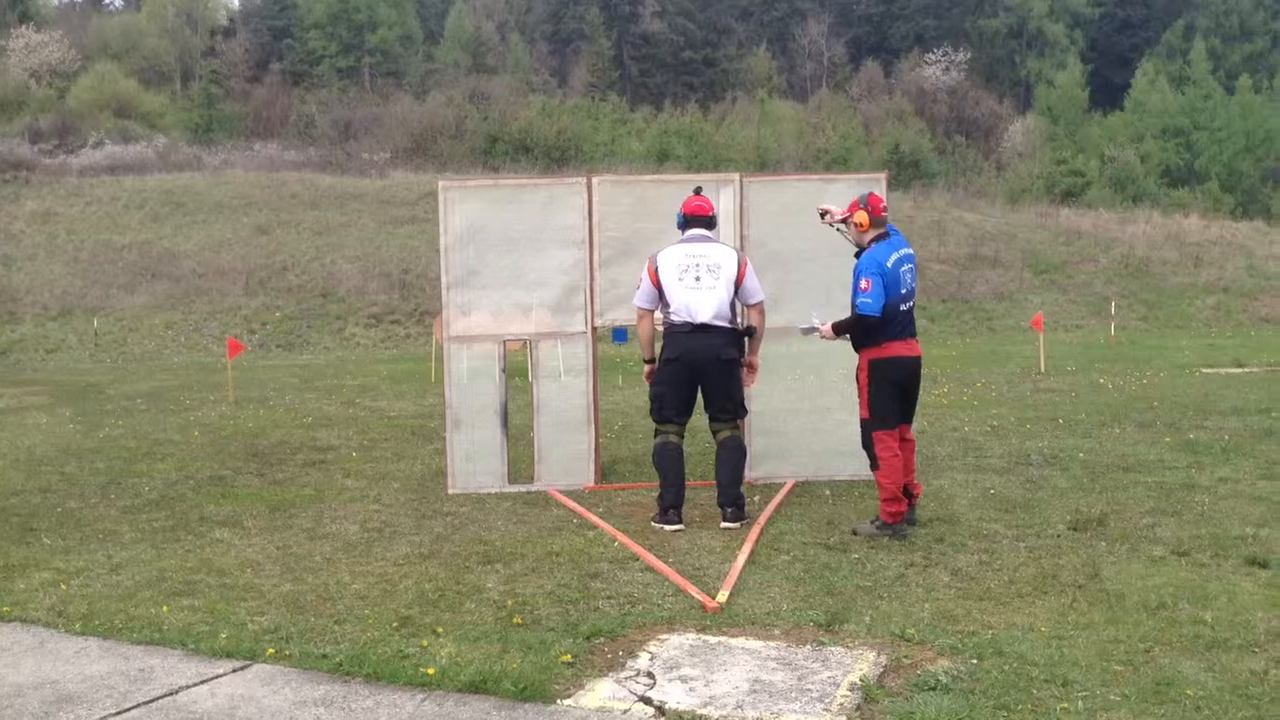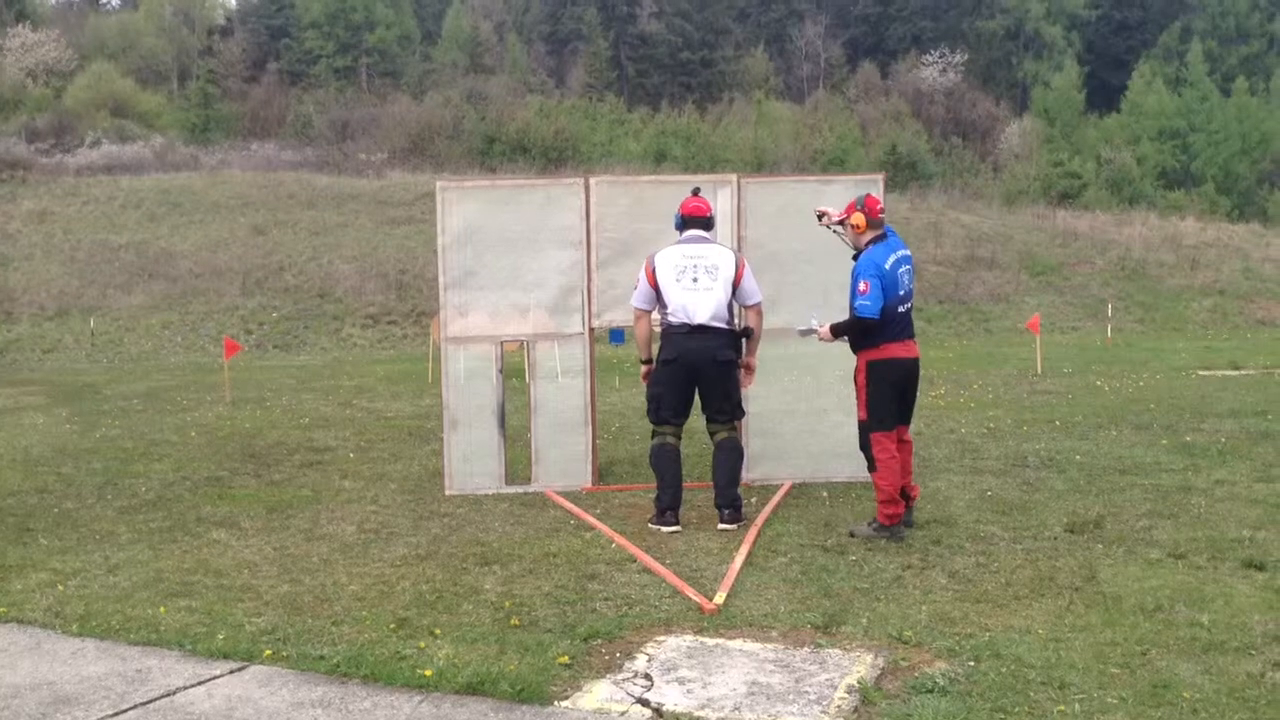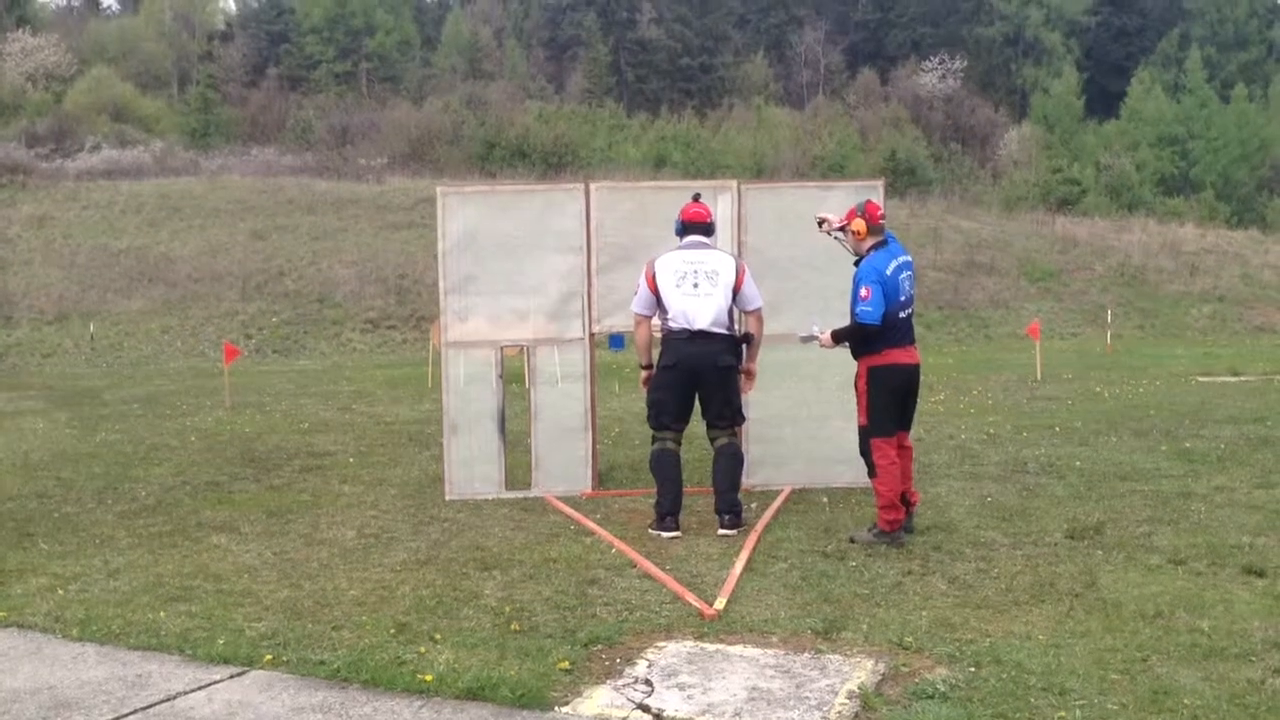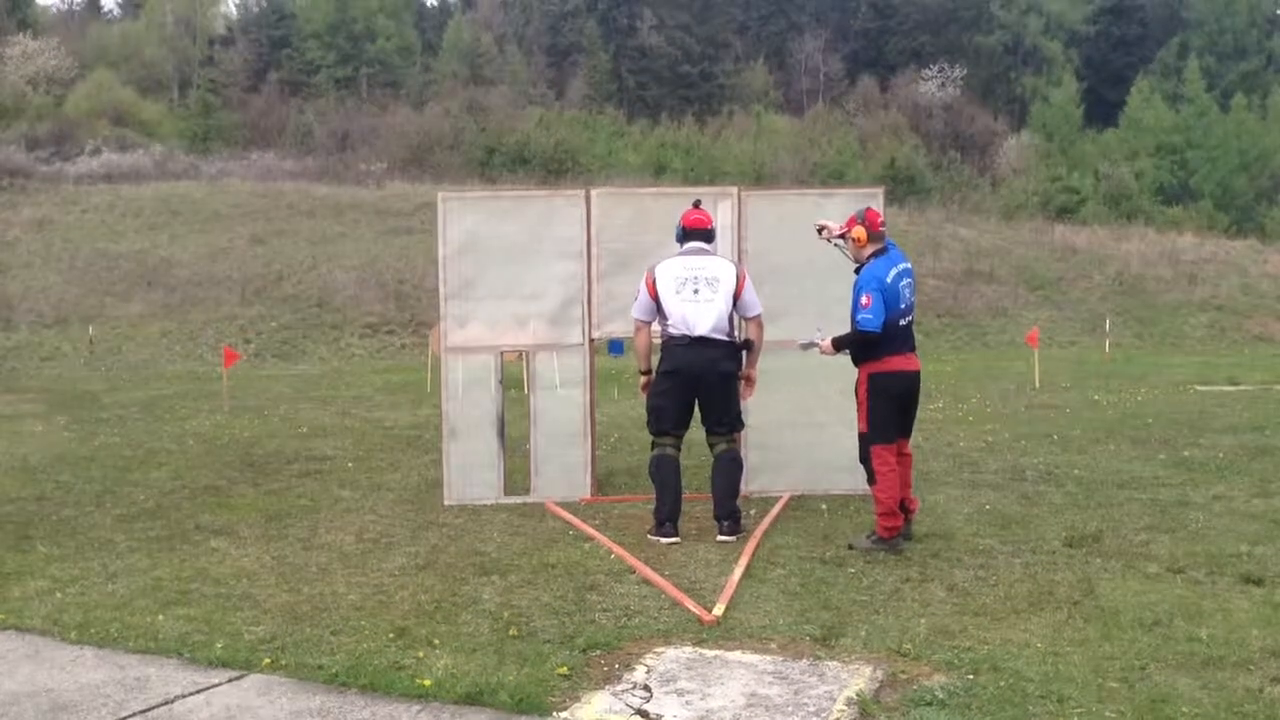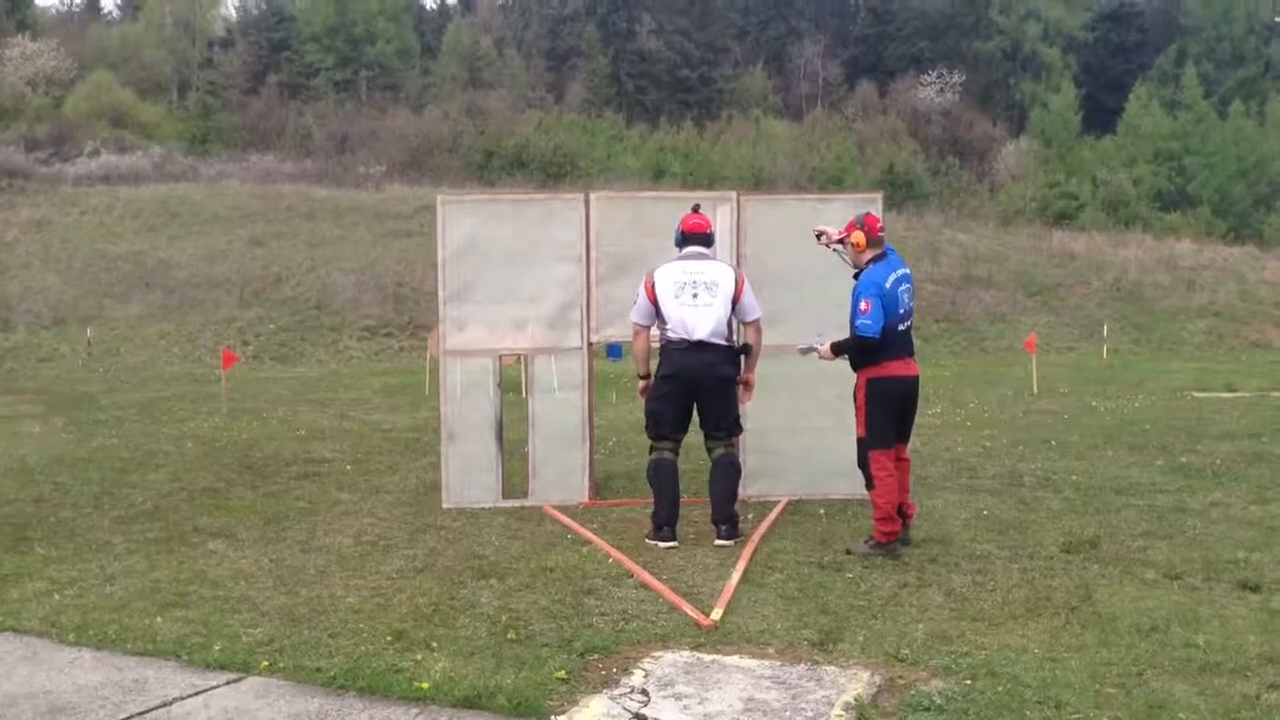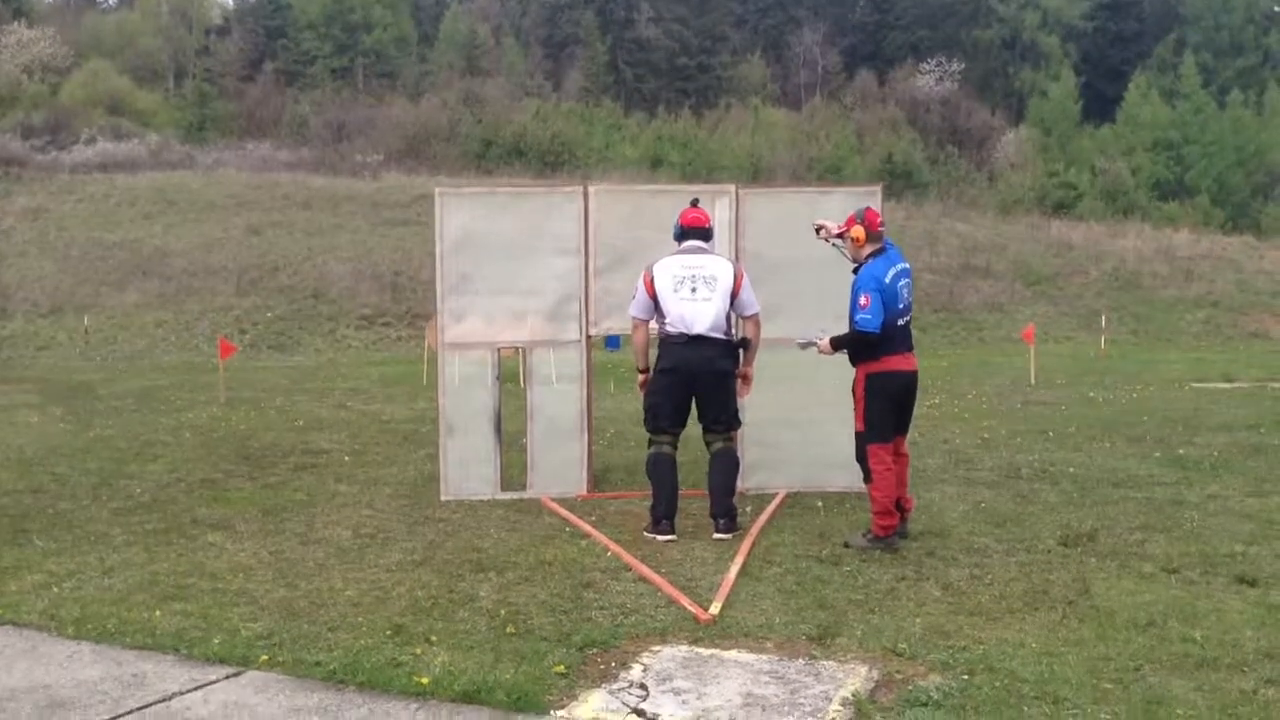
dt=0.3s
person 1, frame 1
left shoulder: (870, 261)
right shoulder: (900, 243)
left elbow: (867, 316)
right elbow: (881, 230)
left wrist: (836, 328)
right wrist: (842, 217)
left hip: (882, 360)
right hip: (909, 353)
left knee: (882, 439)
right knee: (902, 433)
left ankle: (892, 518)
right ankle: (908, 503)
person 1, frame 2
left shoulder: (868, 263)
right shoulder: (897, 245)
left elbow: (865, 318)
right elbow: (881, 230)
left wrist: (834, 331)
right wrist: (840, 219)
left hip: (880, 361)
right hip: (907, 355)
left knee: (879, 440)
right knee: (899, 434)
left ankle: (889, 520)
right ankle: (906, 505)
person 1, frame 3
left shoulder: (869, 269)
right shoulder: (898, 251)
left elbow: (867, 324)
right elbow: (879, 236)
left wrist: (836, 337)
right wrist: (841, 225)
left hip: (880, 367)
right hip: (908, 361)
left knee: (880, 446)
right knee: (899, 440)
left ankle: (889, 525)
right ankle: (905, 511)
person 1, frame 4
left shoulder: (870, 277)
right shoulder: (898, 258)
left elbow: (868, 332)
right elbow: (880, 243)
left wrist: (836, 344)
right wrist: (840, 231)
left hip: (881, 375)
right hip: (908, 368)
left knee: (879, 453)
right knee: (899, 447)
left ankle: (888, 532)
right ankle: (904, 518)
person 1, frame 5
left shoulder: (869, 282)
right shoulder: (897, 263)
left elbow: (867, 337)
right elbow: (878, 248)
left wrist: (835, 349)
right wrist: (839, 237)
left hip: (879, 380)
right hip: (907, 373)
left knee: (877, 458)
right knee: (897, 452)
left ankle: (886, 537)
right ankle: (902, 523)
person 1, frame 6
left shoulder: (868, 277)
right shoulder: (896, 257)
left elbow: (867, 332)
right elbow: (877, 243)
left wrist: (834, 344)
right wrist: (838, 231)
left hip: (878, 375)
right hip: (905, 368)
left knee: (875, 452)
right knee: (895, 447)
left ankle: (883, 530)
right ankle: (900, 517)
person 2, frame 1
left shoulder: (660, 259)
right shoulder: (734, 257)
left elbow: (644, 314)
right elbow: (756, 309)
left wrist: (649, 359)
right wrist: (752, 353)
left hip: (678, 346)
right hip: (721, 345)
left knee: (668, 428)
right knee: (728, 427)
left ankle: (670, 511)
right ankle: (731, 509)
person 2, frame 2
left shoulder: (658, 260)
right shoulder: (731, 258)
left elbow: (641, 316)
right elbow: (754, 310)
left wrist: (646, 361)
right wrist: (750, 355)
left hip: (675, 346)
right hip: (719, 346)
left knee: (666, 429)
right knee: (725, 428)
left ankle: (667, 513)
right ankle: (728, 511)
person 2, frame 3
left shoulder: (658, 265)
right shoulder: (732, 264)
left elbow: (641, 320)
right elbow: (755, 315)
left wrist: (646, 365)
right wrist: (750, 360)
left hip: (676, 352)
right hip: (720, 352)
left knee: (666, 434)
right knee: (725, 433)
left ankle: (667, 518)
right ankle: (729, 516)
person 2, frame 4
left shoulder: (658, 271)
right shoulder: (732, 270)
left elbow: (641, 327)
right elbow: (755, 322)
left wrist: (645, 371)
right wrist: (750, 367)
left hip: (675, 358)
right hip: (719, 358)
left knee: (666, 441)
right knee: (724, 440)
left ankle: (666, 524)
right ankle: (727, 522)
person 2, frame 5
left shoulder: (657, 276)
right shoulder: (731, 275)
left elbow: (640, 331)
right elbow: (753, 327)
left wrist: (644, 375)
right wrist: (749, 370)
left hip: (674, 362)
right hip: (718, 362)
left knee: (664, 445)
right knee: (723, 444)
left ankle: (664, 529)
right ankle: (725, 527)
person 2, frame 6
left shoulder: (656, 270)
right shoulder: (730, 269)
left elbow: (639, 324)
right elbow: (752, 321)
left wrist: (643, 368)
right wrist: (747, 364)
left hip: (673, 356)
right hip: (717, 356)
left knee: (663, 438)
right knee: (721, 438)
left ankle: (663, 522)
right ankle: (724, 519)
